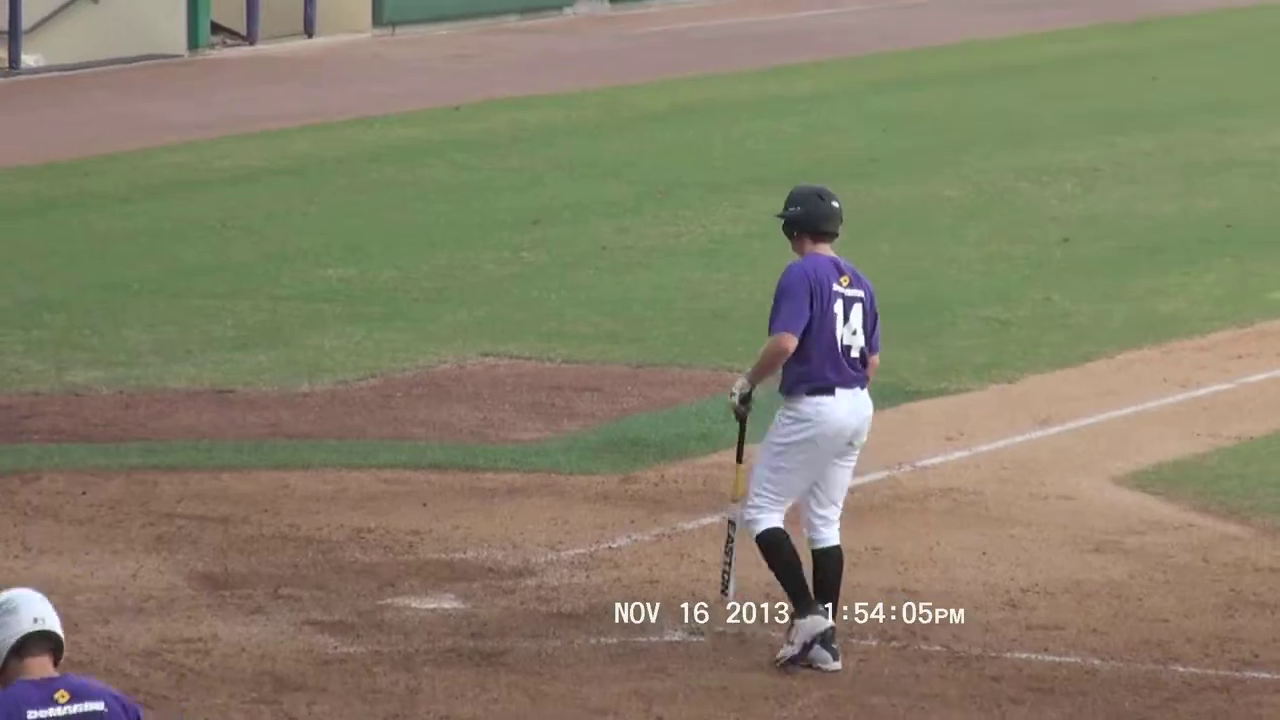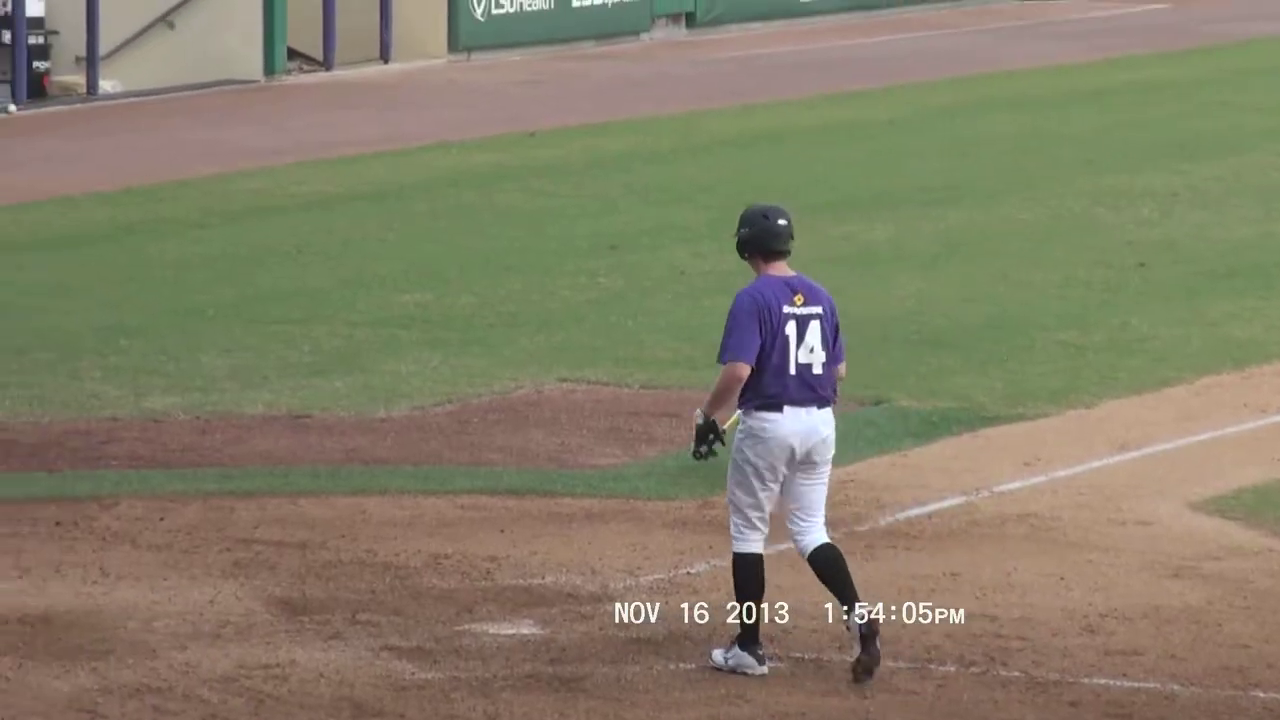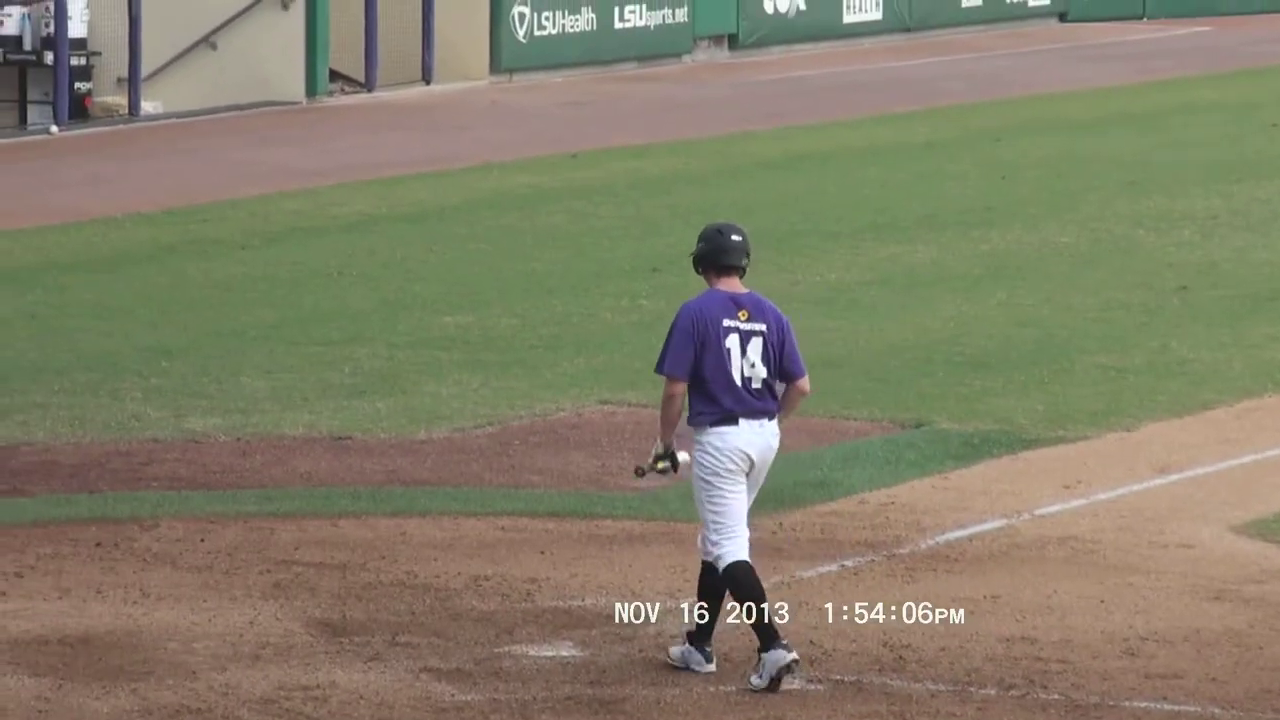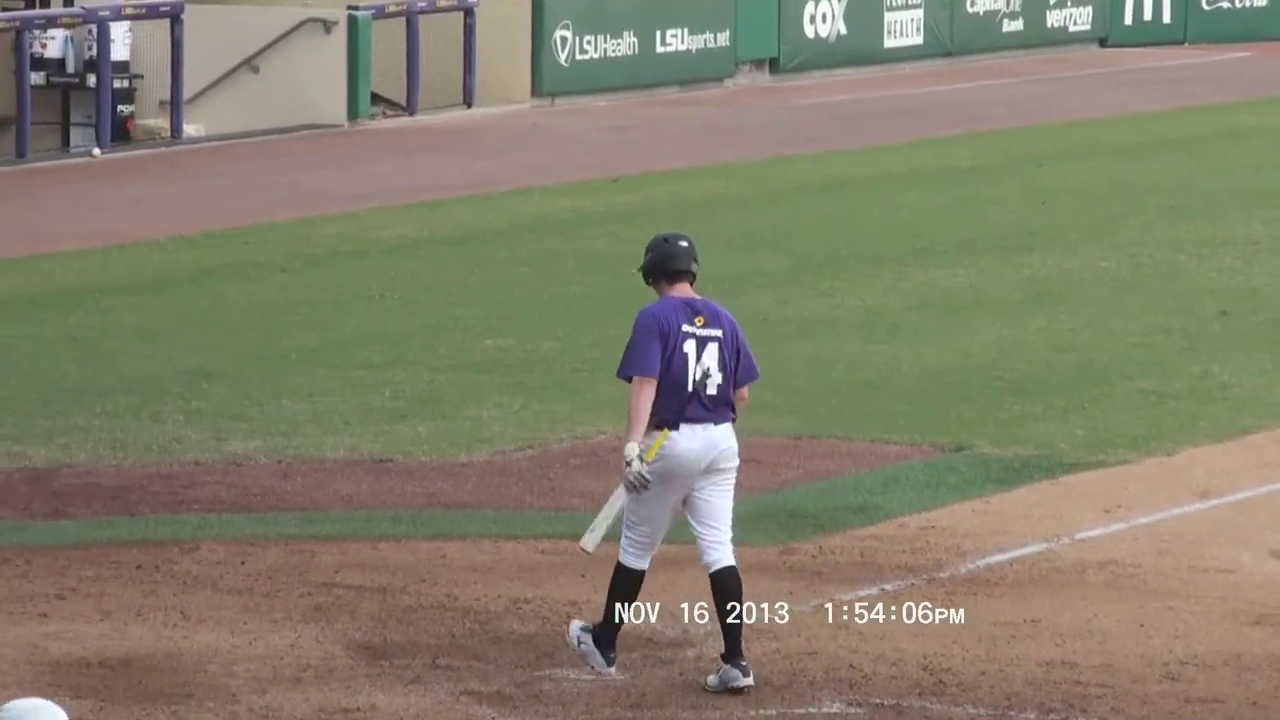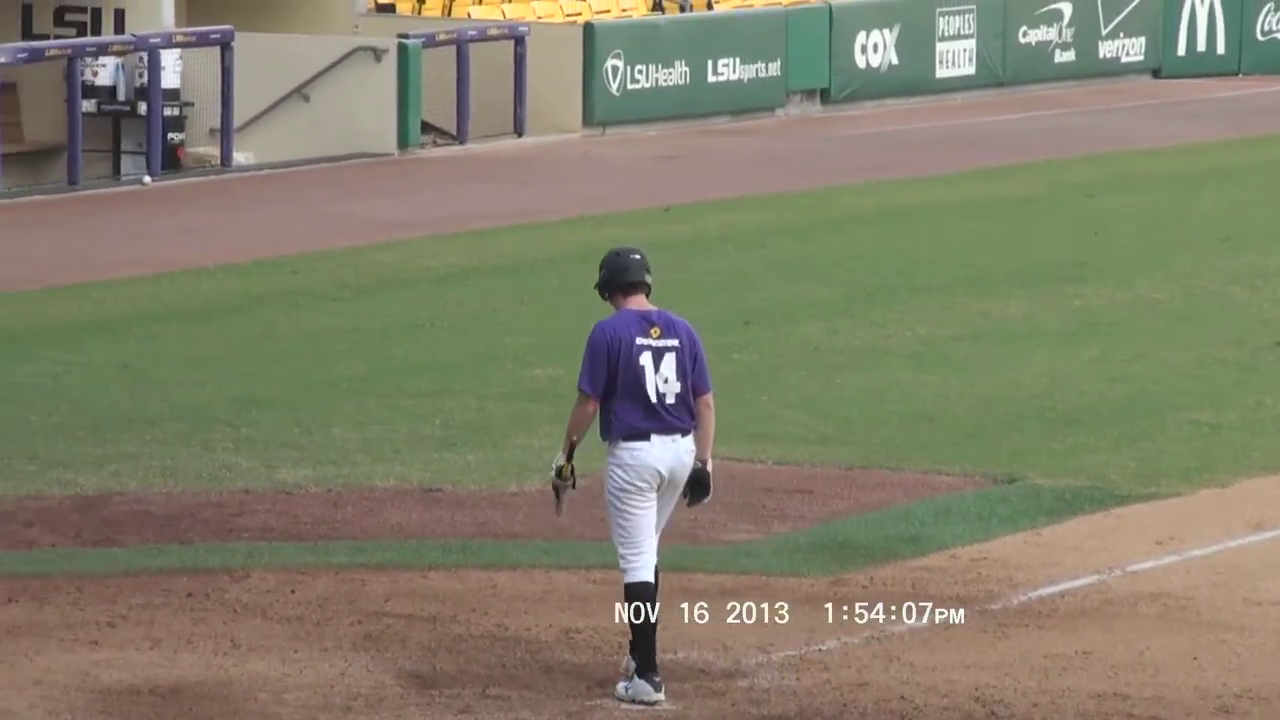
dt=0.5s
person 1, frame 1
left shoulder: (800, 273)
right shoulder: (859, 281)
left elbow: (784, 343)
right elbow: (872, 362)
left wrist: (746, 383)
left hip: (810, 409)
right hip: (857, 408)
left knee: (761, 514)
right knee: (824, 524)
left ankle: (810, 612)
right ankle: (820, 639)
person 1, frame 2
left shoulder: (753, 297)
right shoulder: (820, 297)
left elbow: (737, 372)
right elbow: (838, 370)
left wrist: (707, 415)
left hip: (766, 426)
right hip: (819, 423)
left knee: (748, 533)
right knee: (809, 533)
left ankle: (749, 648)
right ankle: (856, 614)
person 1, frame 3
left shoulder: (695, 312)
right shoulder: (771, 313)
left elbow: (674, 388)
right elbow: (800, 386)
left wrist: (665, 442)
left hip: (719, 440)
right hip: (764, 437)
left knee: (729, 548)
right knee: (717, 539)
left ankle: (773, 645)
right ankle: (698, 644)
person 1, frame 4
left shoulder: (654, 317)
right shoulder: (723, 319)
left elbow: (643, 386)
right elbow: (740, 393)
left wrist: (630, 447)
left hip: (668, 443)
right hip: (720, 443)
left knee: (636, 547)
right knee: (718, 550)
left ankle: (603, 644)
right ankle: (735, 662)
person 1, frame 5
left shoulder: (608, 331)
right shoulder: (683, 329)
left elbow: (588, 403)
right elbow: (705, 404)
left wrist: (565, 455)
right wrist: (703, 463)
left hip: (632, 455)
right hip: (679, 451)
left knee: (635, 561)
right knee: (645, 549)
left ankle: (648, 676)
right ankle: (643, 648)
